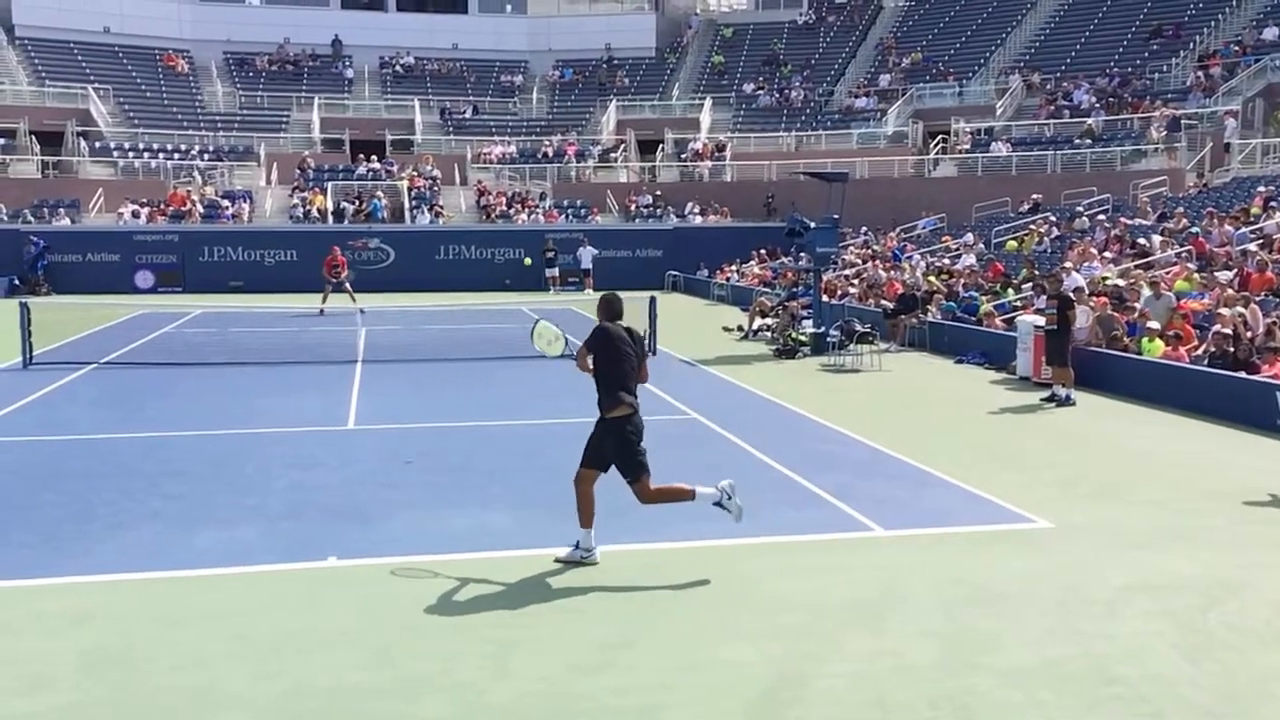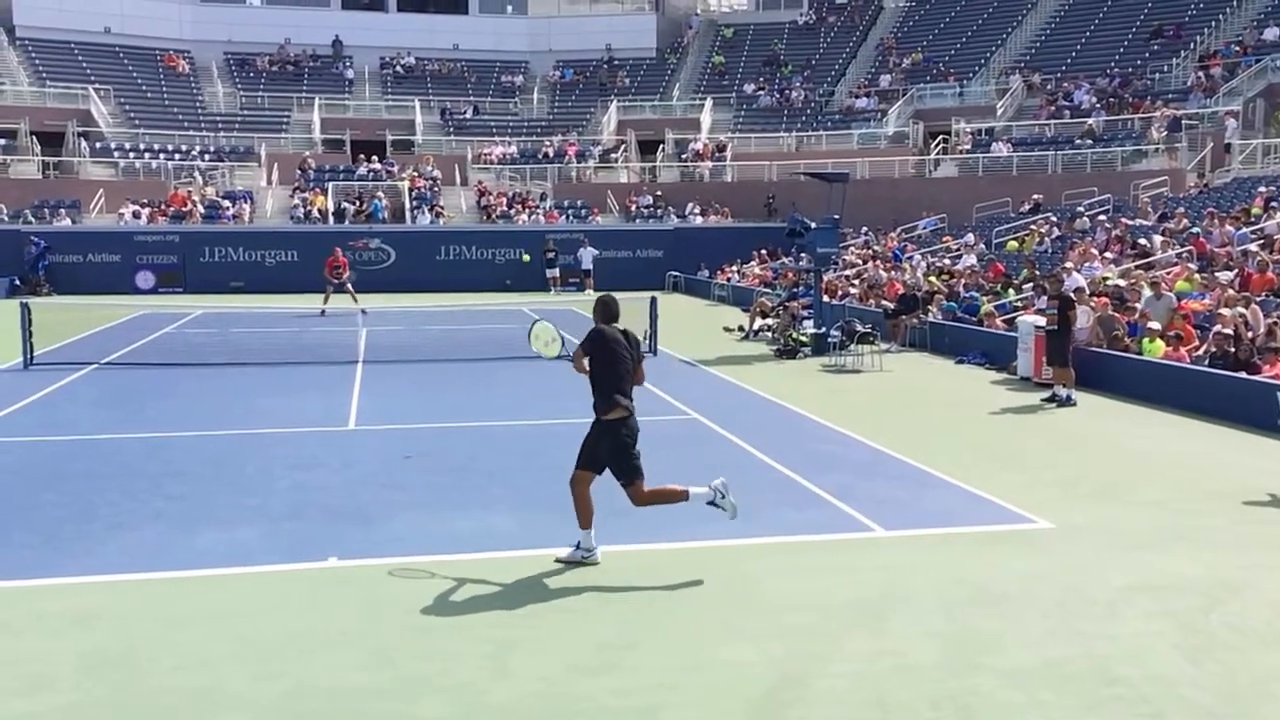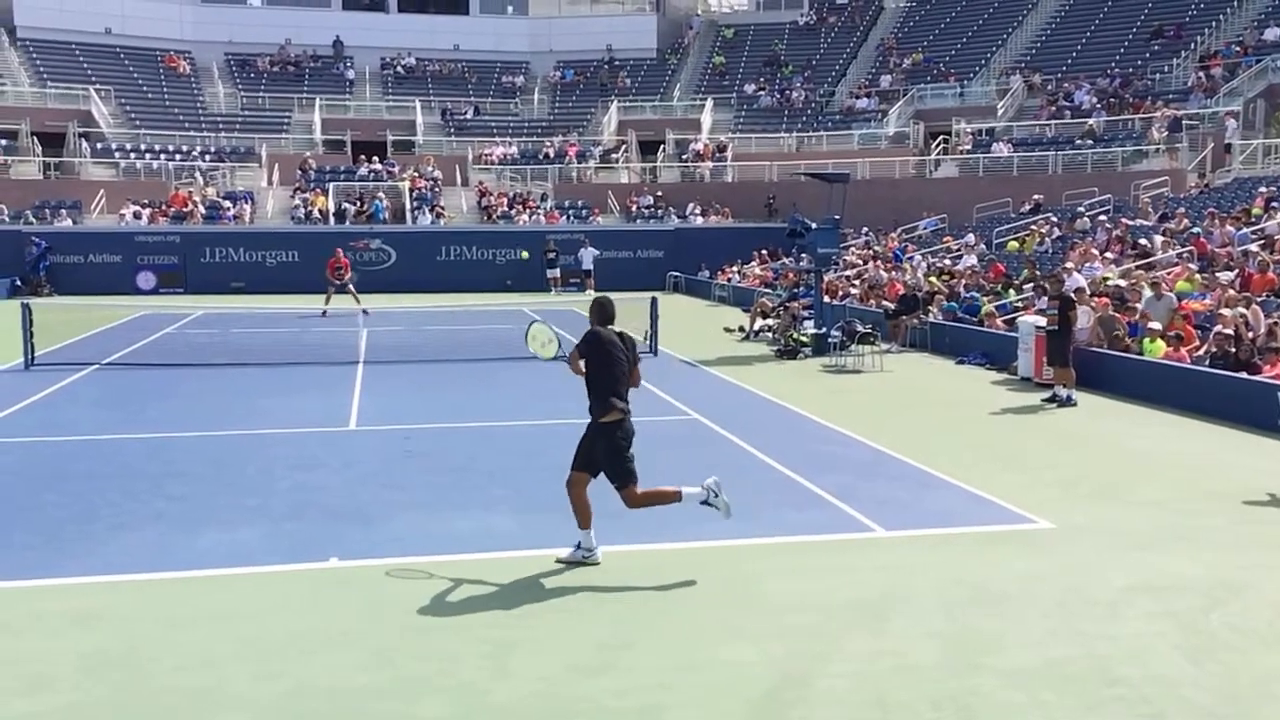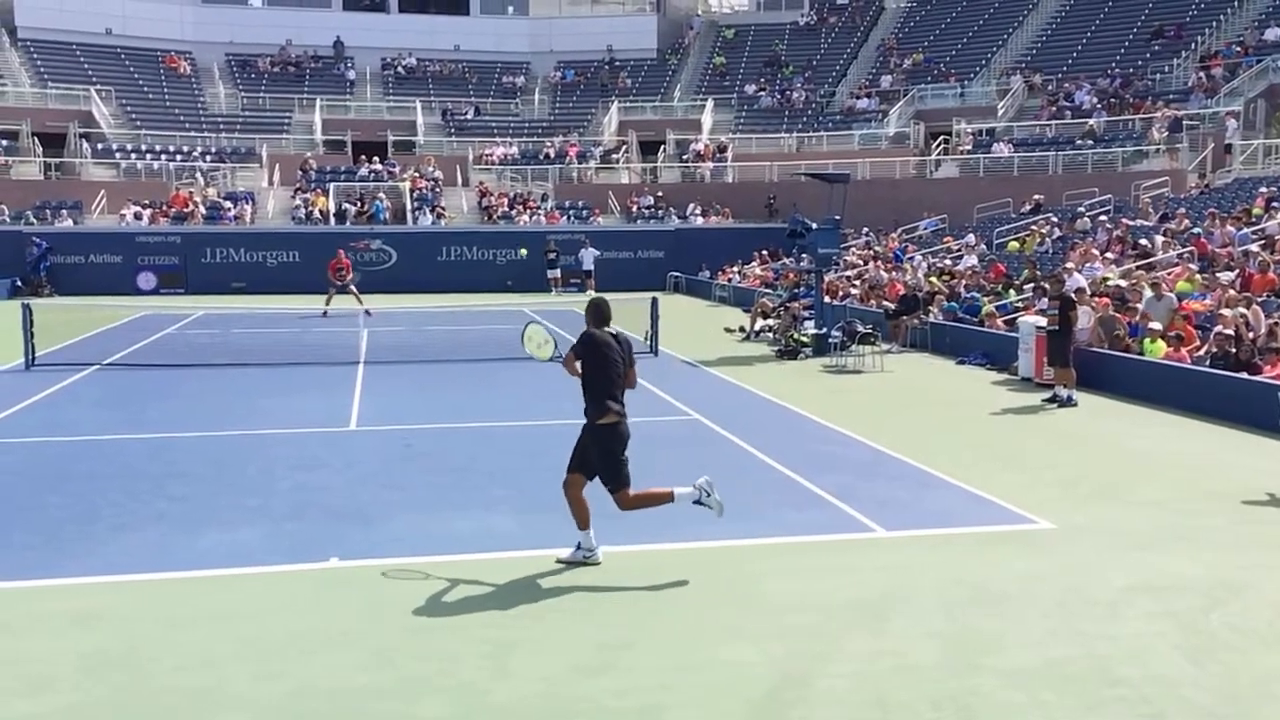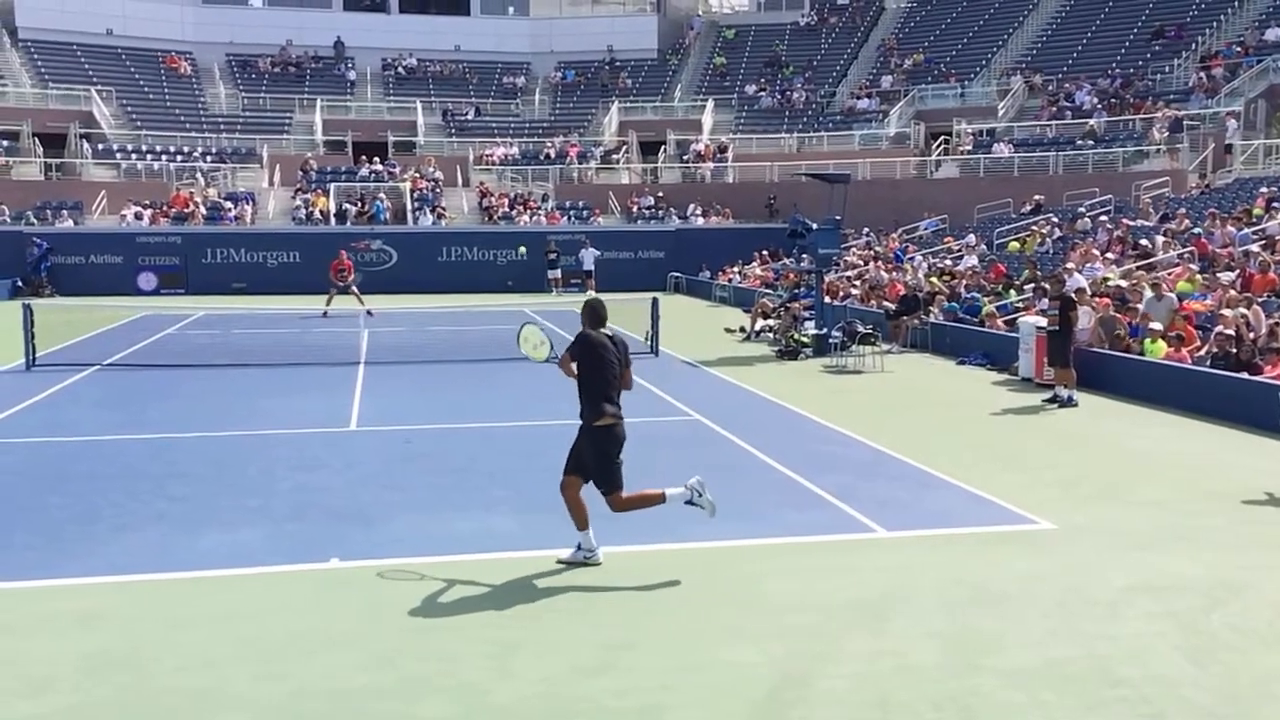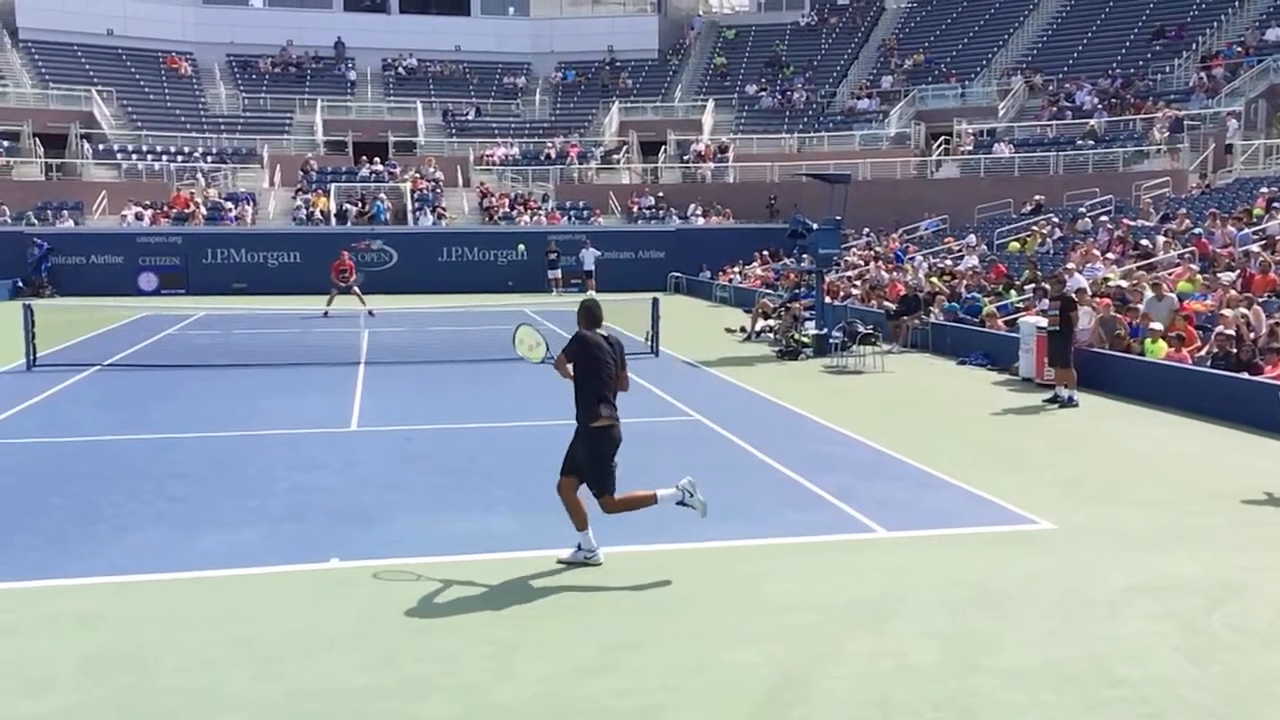
dt=0.1s
person 1, frame 1
left shoulder: (603, 332)
right shoulder: (634, 337)
left elbow: (581, 357)
right elbow: (643, 377)
left wrist: (588, 367)
left hip: (621, 423)
right hip: (611, 422)
left knee: (645, 492)
right knee: (582, 479)
left ankle: (718, 494)
right ankle: (586, 547)
person 1, frame 2
left shoulder: (599, 334)
right shoulder: (631, 339)
left elbow: (577, 359)
right elbow: (639, 379)
left wrist: (585, 369)
left hip: (616, 426)
right hip: (607, 424)
left knee: (640, 496)
right knee: (578, 481)
left ankle: (711, 494)
right ankle: (587, 547)
person 1, frame 3
left shoulder: (594, 336)
right shoulder: (627, 340)
left elbow: (573, 361)
right elbow: (635, 380)
left wrist: (583, 371)
left hip: (612, 428)
right hip: (602, 426)
left knee: (632, 497)
right knee: (575, 483)
left ankle: (704, 493)
right ankle: (587, 548)
person 1, frame 4
left shoulder: (590, 338)
right shoulder: (623, 342)
left elbow: (568, 363)
right elbow: (631, 382)
left wrist: (579, 372)
left hip: (607, 429)
right hip: (598, 427)
left knee: (626, 500)
right knee: (572, 485)
left ankle: (696, 492)
right ankle: (588, 548)
person 1, frame 5
left shoulder: (586, 339)
right shoulder: (619, 343)
left elbow: (564, 363)
right elbow: (627, 383)
left wrist: (576, 373)
left hip: (603, 430)
right hip: (594, 429)
left knee: (617, 501)
right knee: (568, 486)
left ankle: (687, 493)
right ankle: (588, 548)
person 1, frame 6
left shoulder: (581, 340)
right shoulder: (615, 343)
left elbow: (559, 365)
right elbow: (623, 384)
left wrist: (572, 375)
left hip: (599, 431)
right hip: (590, 430)
left knee: (609, 503)
right knee: (565, 487)
left ankle: (679, 493)
right ankle: (588, 549)
